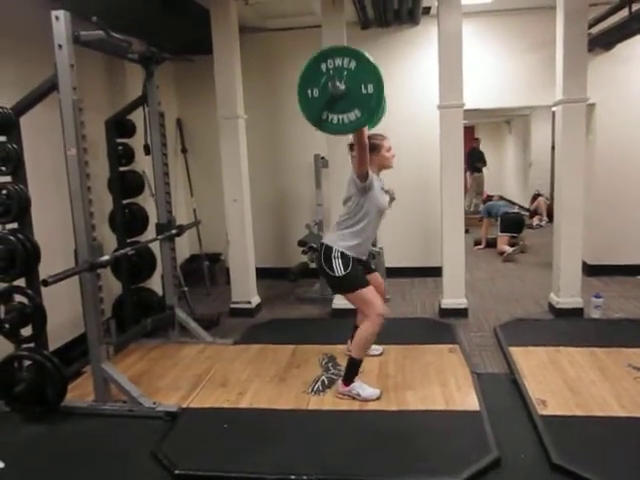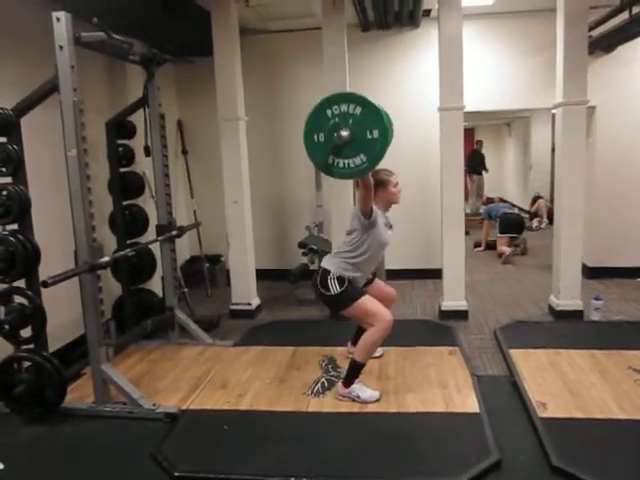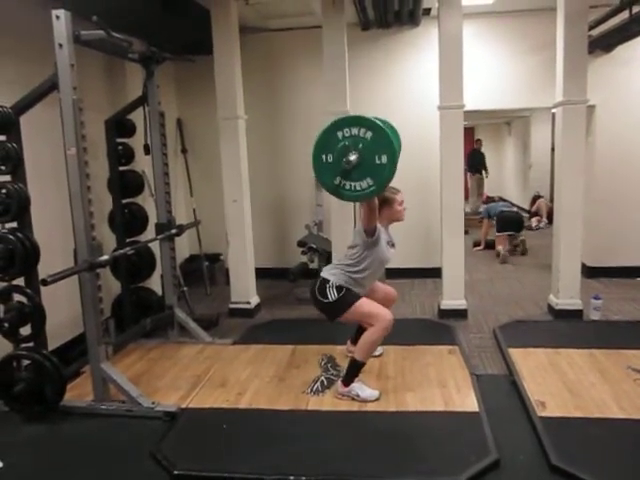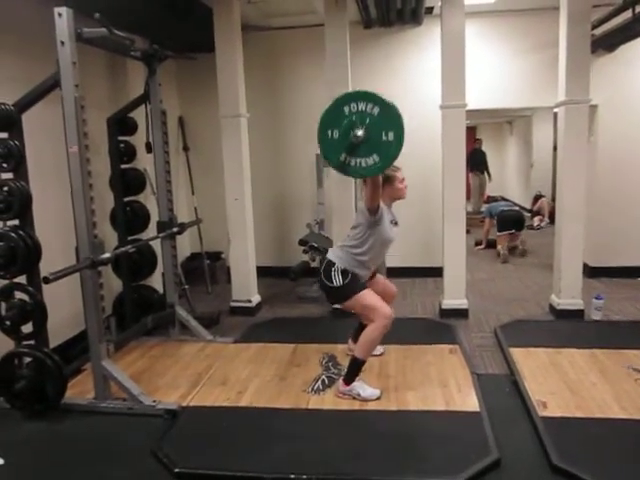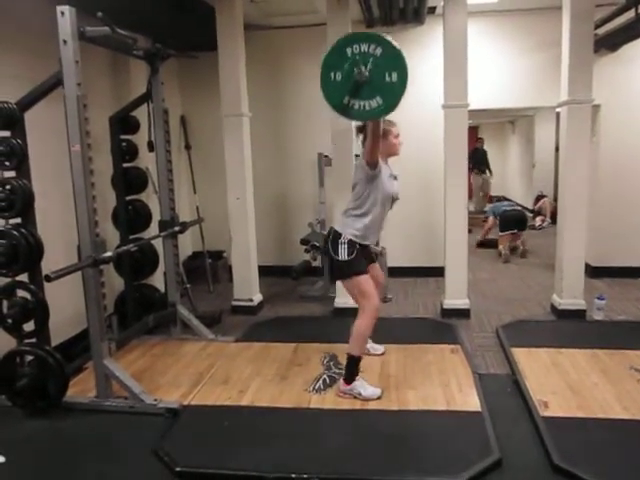
dt=0.3s
person 1, frame 1
left shoulder: (375, 180)
right shoulder: (364, 178)
left elbow: (365, 144)
right elbow: (361, 146)
left hip: (352, 253)
right hip: (336, 255)
left knee: (379, 291)
right knee: (376, 312)
left ankle: (357, 342)
right ankle: (348, 383)
person 1, frame 2
left shoulder: (381, 213)
right shoulder: (368, 214)
left elbow: (369, 185)
right elbow: (365, 183)
left hip: (349, 275)
right hip: (332, 279)
left knee: (388, 297)
right knee: (383, 320)
left ankle: (356, 344)
right ankle: (348, 385)
person 1, frame 3
left shoulder: (383, 229)
right shoulder: (372, 231)
left elbow: (371, 204)
right elbow: (369, 202)
left hip: (345, 284)
right hip: (330, 289)
left knee: (389, 296)
right knee: (384, 320)
left ankle: (355, 344)
right ankle: (347, 384)
person 1, frame 4
left shoulder: (387, 209)
right shoulder: (375, 210)
left elbow: (374, 181)
right elbow: (373, 181)
left hip: (352, 269)
right hip: (336, 273)
left knee: (389, 293)
right knee: (384, 316)
left ankle: (356, 342)
right ankle: (348, 383)
person 1, frame 5
left shoulder: (383, 165)
right shoulder: (370, 165)
left elbow: (376, 132)
right elbow: (373, 132)
left hip: (361, 241)
right hip: (346, 242)
left knee: (378, 287)
right knee: (370, 306)
left ankle: (360, 341)
right ankle: (349, 382)
